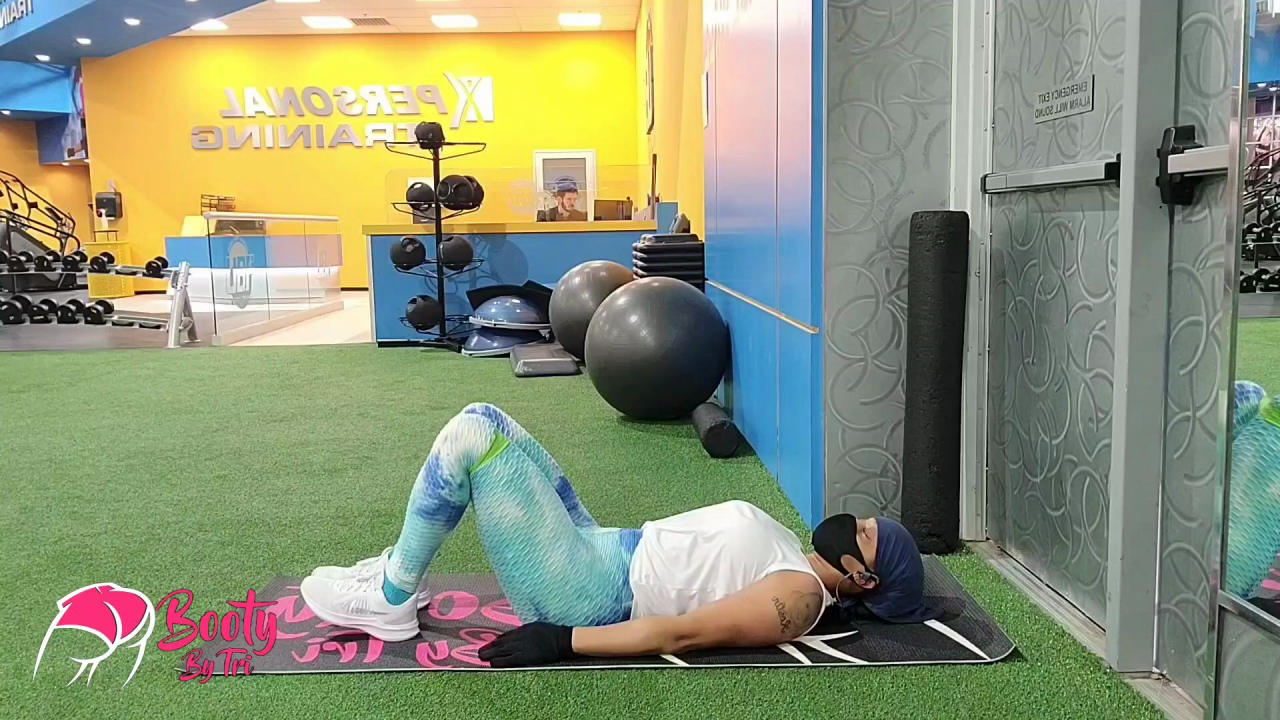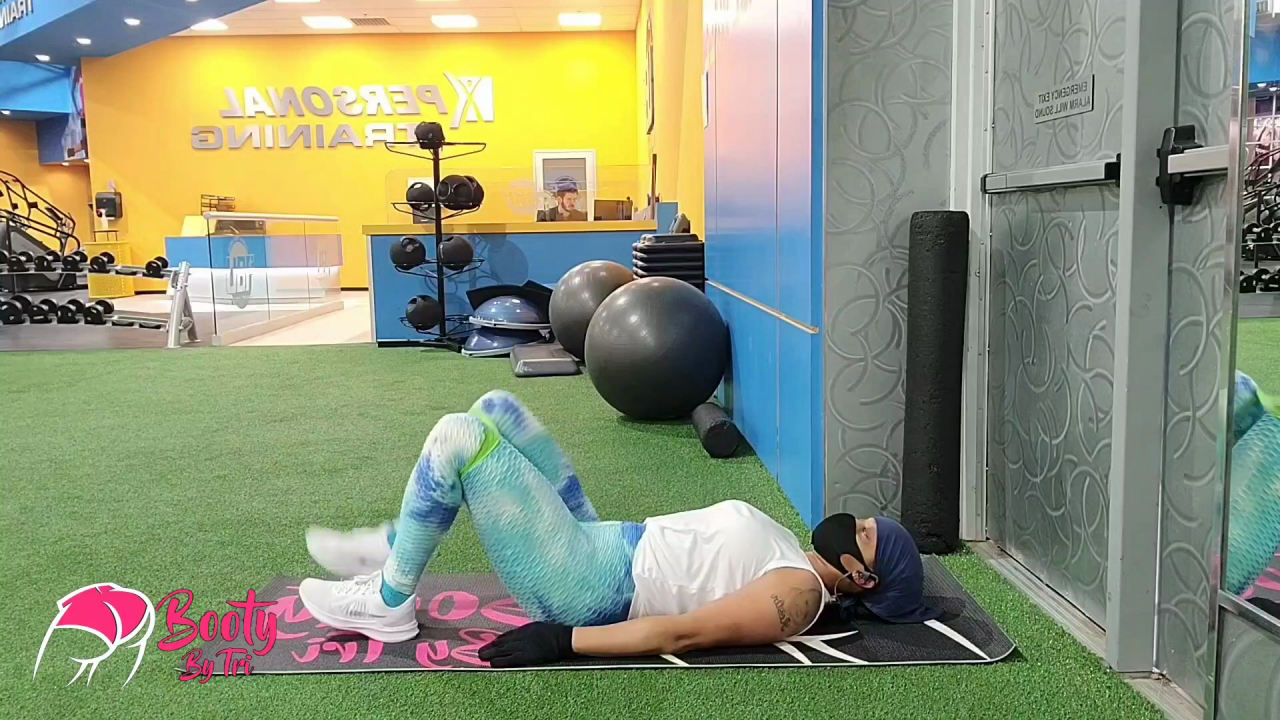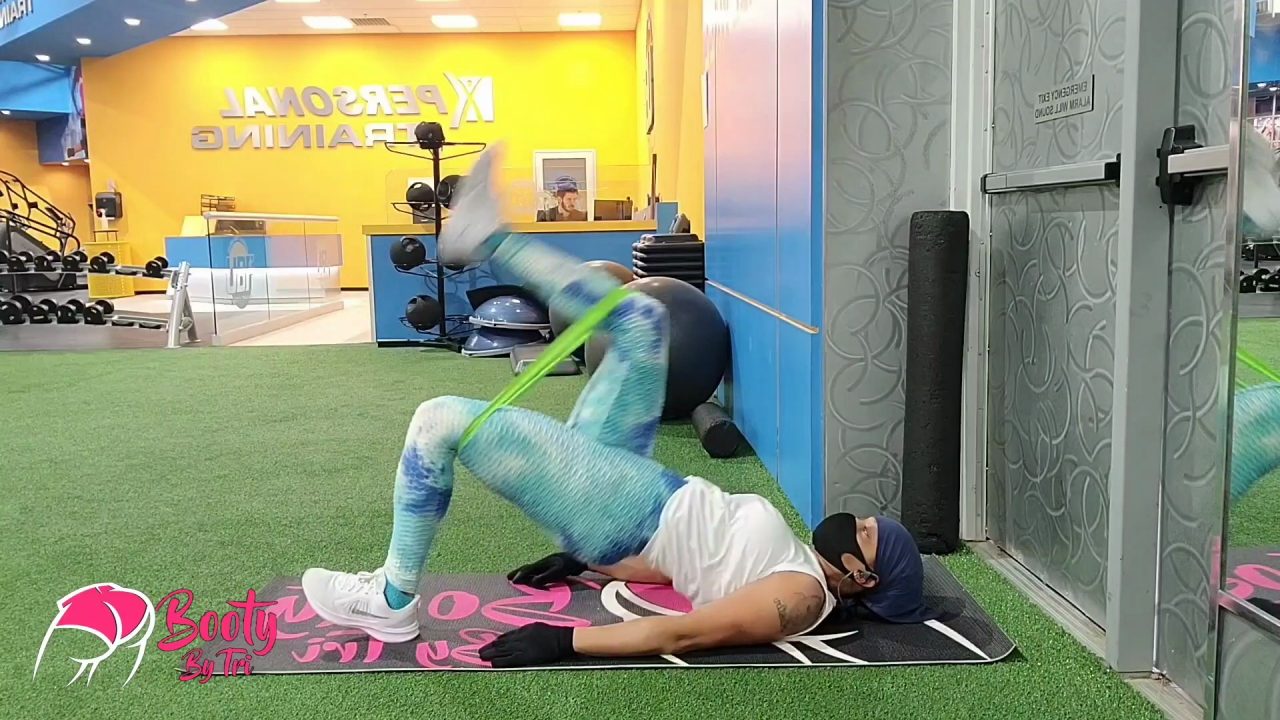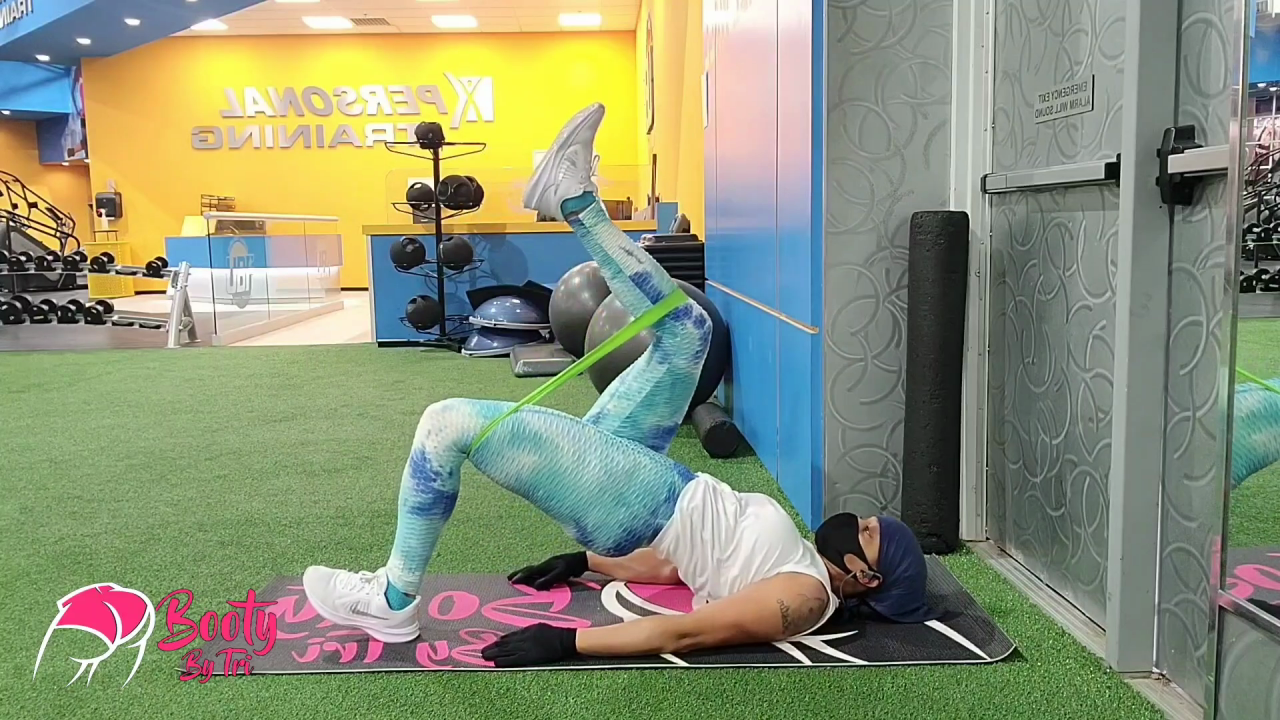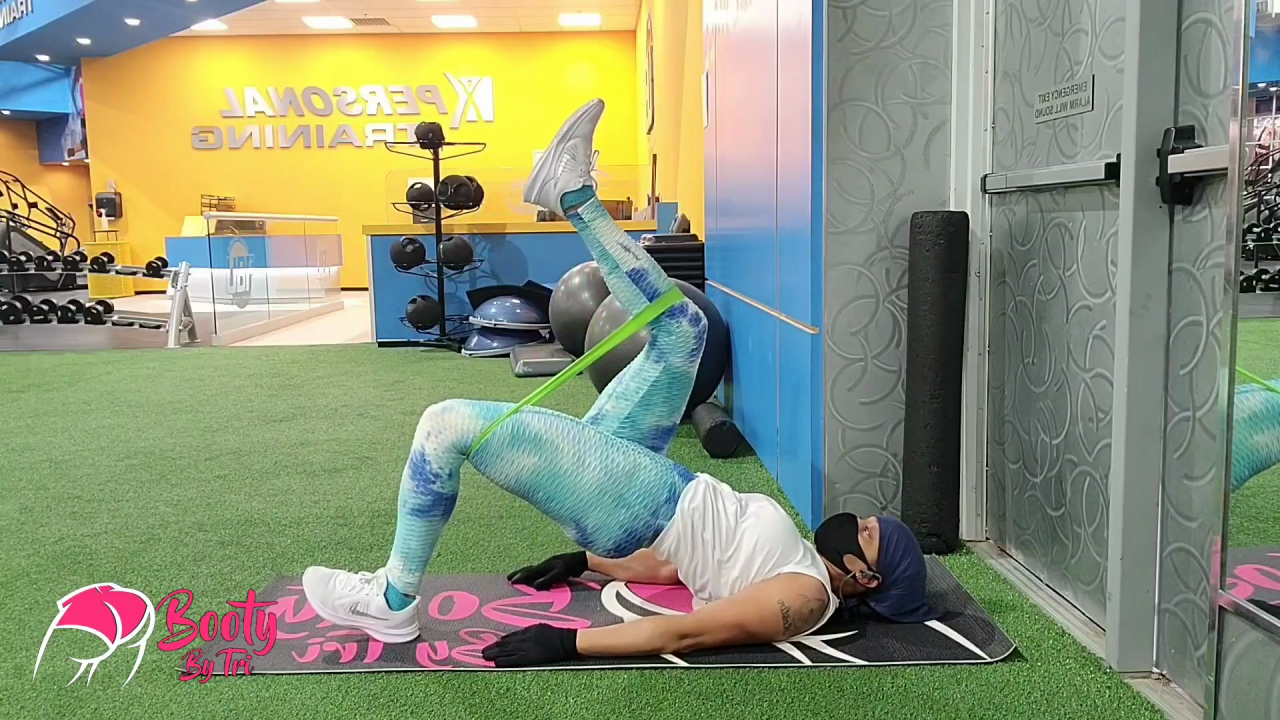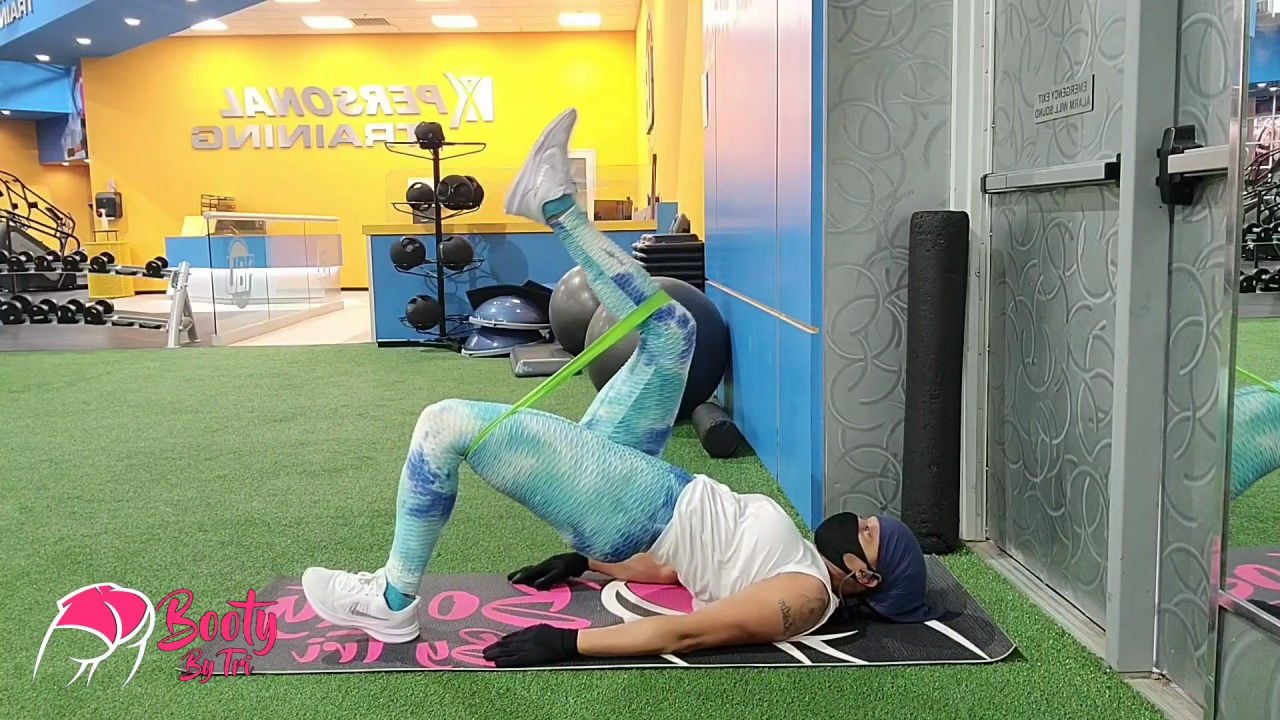
dt=0.4s
person 1, frame 1
left shoulder: (797, 600)
right shoulder: (788, 556)
left elbow: (680, 633)
left wrist: (562, 641)
left hip: (579, 591)
right hip: (600, 549)
left knee: (469, 436)
right knee: (483, 419)
left ankle: (389, 602)
right ankle: (402, 567)
person 1, frame 2
left shoulder: (797, 597)
right shoulder: (789, 556)
left elbow: (681, 631)
left wrist: (562, 641)
left hip: (584, 583)
right hip: (604, 547)
left knee: (455, 438)
right knee: (498, 411)
left ankle: (387, 605)
right ankle: (395, 547)
person 1, frame 3
left shoulder: (800, 597)
right shoulder: (801, 566)
left elbow: (681, 635)
left wrist: (562, 641)
right wrist: (579, 561)
left hip: (616, 511)
right hip: (625, 489)
left knee: (440, 420)
right knee: (639, 318)
left ankle: (390, 606)
right ankle: (486, 237)
person 1, frame 4
left shoulder: (805, 598)
right shoulder: (800, 560)
left elbow: (681, 634)
left wrist: (566, 640)
right wrist: (584, 561)
left hip: (631, 500)
right hip: (637, 483)
left knee: (448, 423)
right knee: (687, 328)
left ankle: (391, 603)
right ankle: (573, 198)
person 1, frame 5
left shoulder: (804, 599)
right shoulder: (798, 560)
left elbow: (682, 634)
left wrist: (567, 642)
right wrist: (585, 560)
left hip: (626, 500)
right hip: (632, 483)
left knee: (446, 425)
right knee: (682, 327)
left ankle: (391, 604)
right ankle: (572, 193)
person 1, frame 6
left shoulder: (805, 599)
right shoulder: (801, 562)
left elbow: (684, 633)
left wrist: (567, 643)
right wrist: (585, 559)
left hip: (625, 505)
right hip: (629, 484)
left knee: (446, 424)
right knee: (671, 328)
left ankle: (391, 604)
right ankle: (554, 204)
